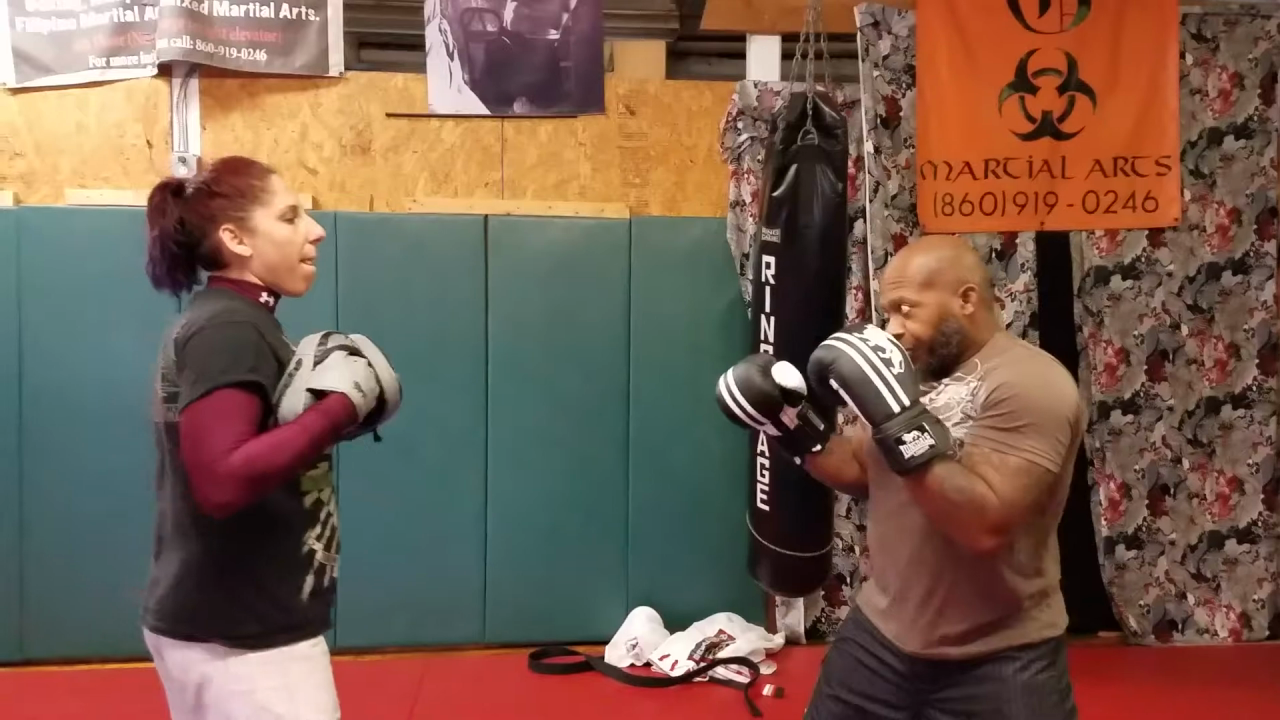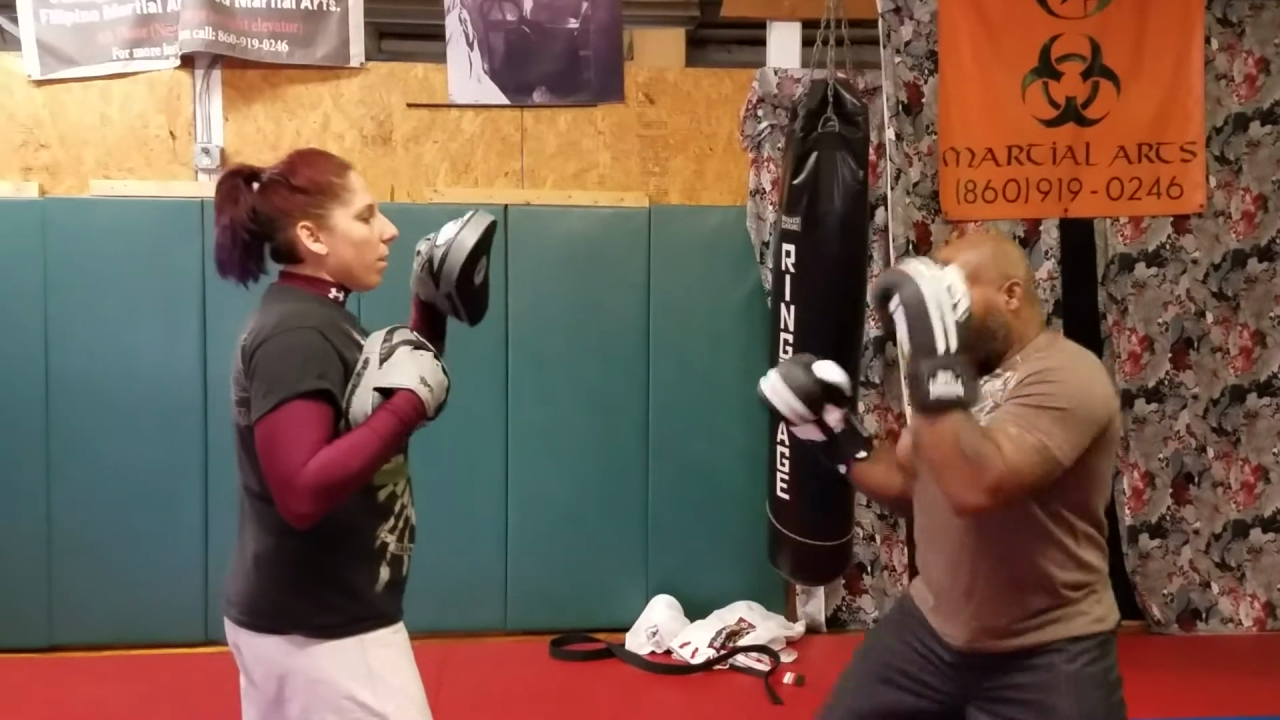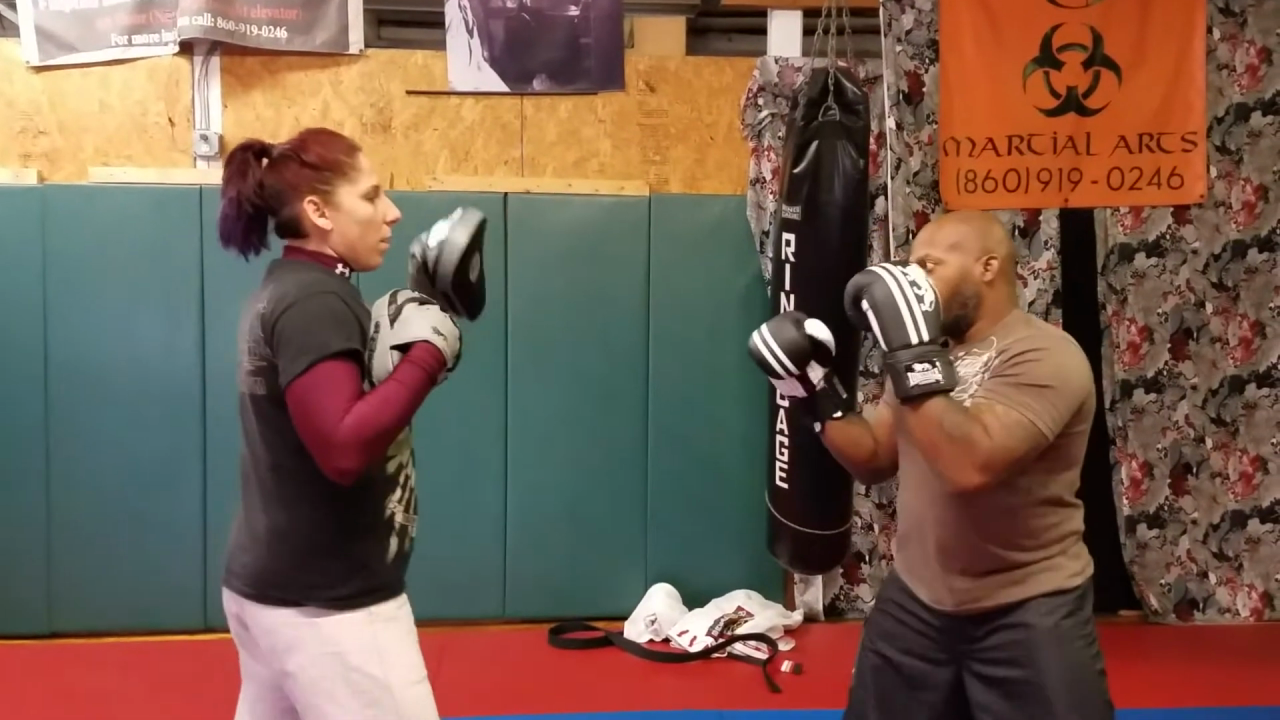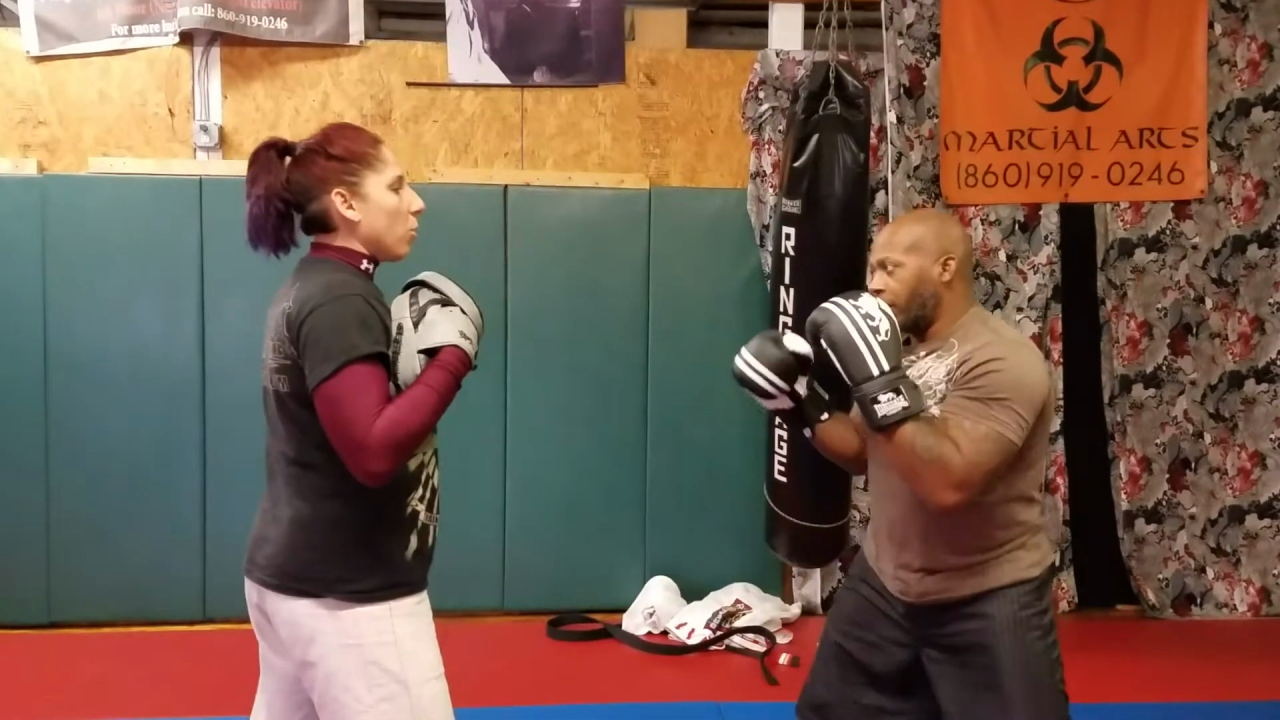
dt=1s
person 1, frame 1
left shoulder: (231, 322)
right shoulder: (229, 332)
right elbow: (222, 481)
left wrist: (334, 406)
right wrist: (338, 408)
left hip: (221, 619)
right hip: (244, 636)
person 1, frame 2
left shoulder: (315, 317)
right shoulder: (296, 336)
right elbow: (303, 493)
left wrist: (430, 312)
right wrist: (410, 403)
right hip: (324, 630)
person 1, frame 3
left shoulder: (286, 291)
right shoulder: (315, 302)
left elbow: (344, 410)
right elbow: (344, 449)
left wrist: (425, 306)
right wrist: (427, 355)
left hip: (268, 586)
right hip: (333, 599)
person 1, frame 4
left shoulder: (312, 289)
right shoulder: (340, 303)
right elbow: (374, 452)
right wrist: (452, 357)
left hip: (289, 576)
right hip: (350, 594)
person 2, frame 1
left shoulder: (1031, 384)
right shoulder: (910, 370)
left elbow: (986, 526)
right elbow: (859, 468)
left wrist: (900, 419)
right wrist: (791, 426)
left hip: (998, 661)
person 2, frame 2
left shoulder: (1067, 378)
right shoulder: (958, 369)
left elbow: (973, 489)
right elbow: (903, 481)
left wrist: (935, 364)
right wrist: (836, 431)
left hip: (1047, 652)
right hip: (932, 627)
person 2, frame 3
left shoulder: (1044, 356)
right shoulder: (929, 351)
left elbow: (969, 467)
right elbow: (873, 459)
left wrist: (911, 356)
right wrist: (818, 393)
left hip: (1029, 611)
right hip: (917, 599)
person 2, frame 4
left shoulder: (1003, 360)
right shoulder: (893, 345)
left elbow: (947, 483)
right elbow: (863, 451)
left wrist: (879, 381)
right wrist: (803, 403)
left hip: (989, 601)
right hip: (884, 584)
